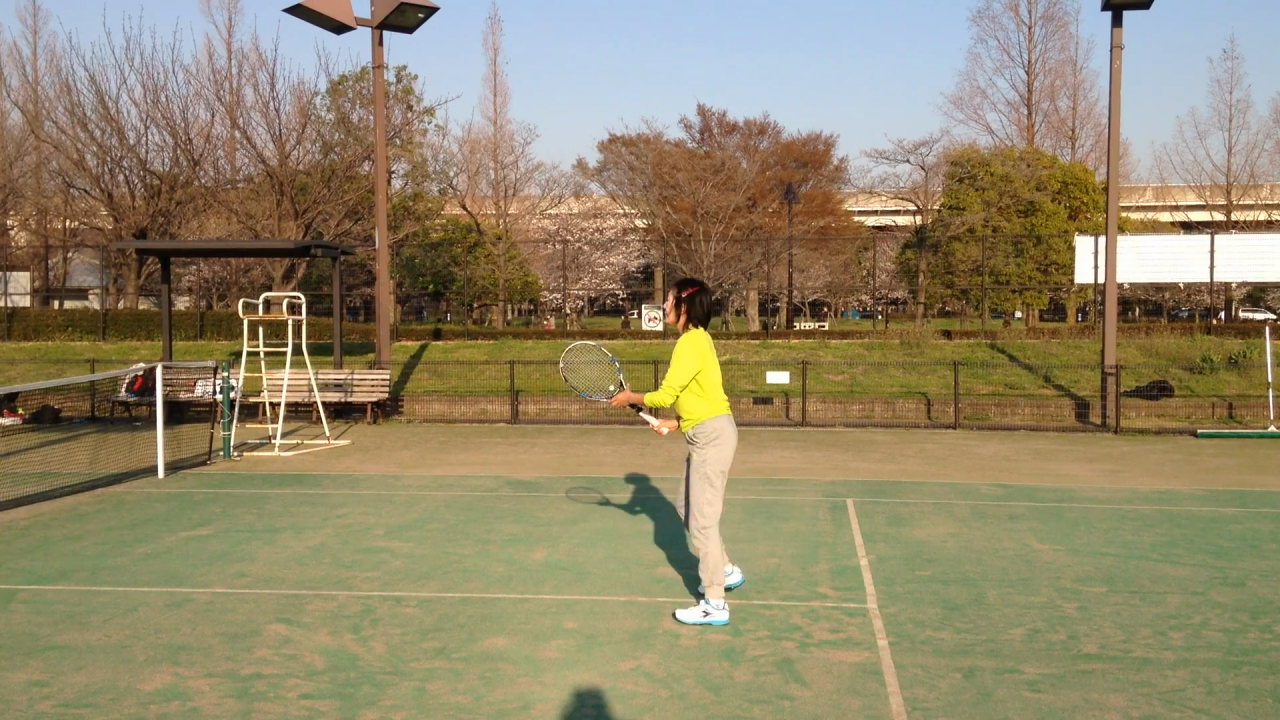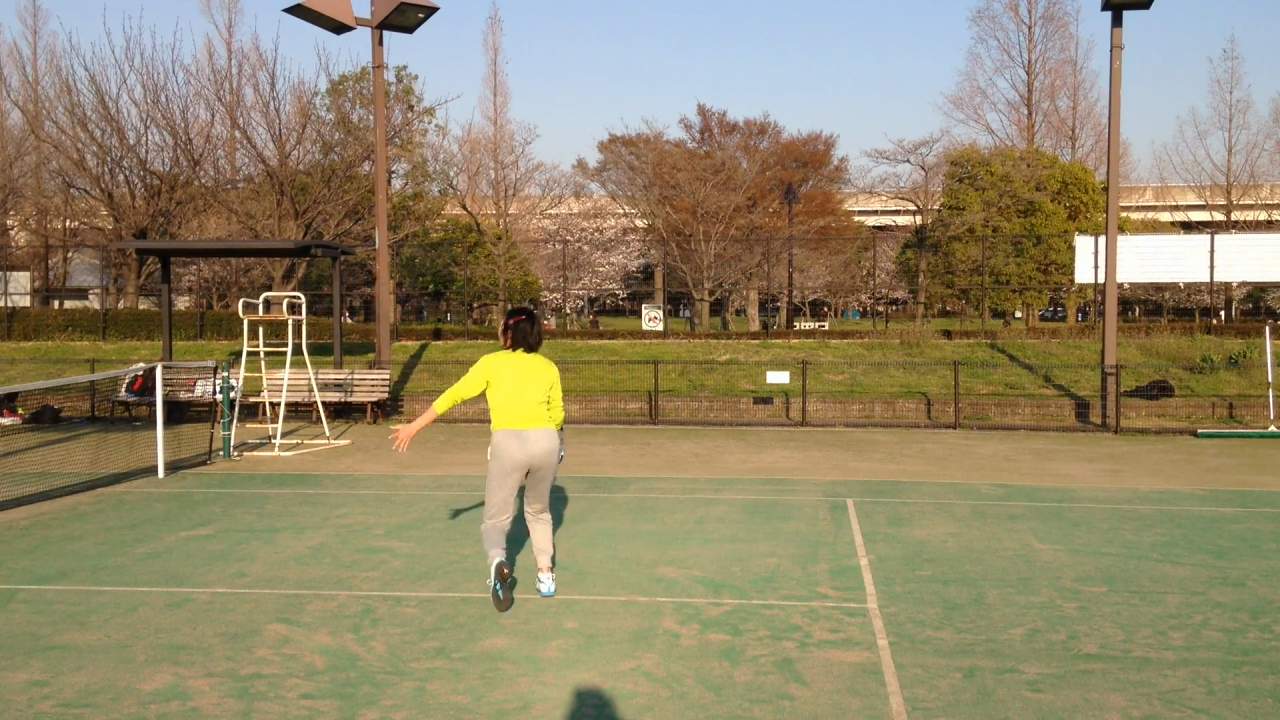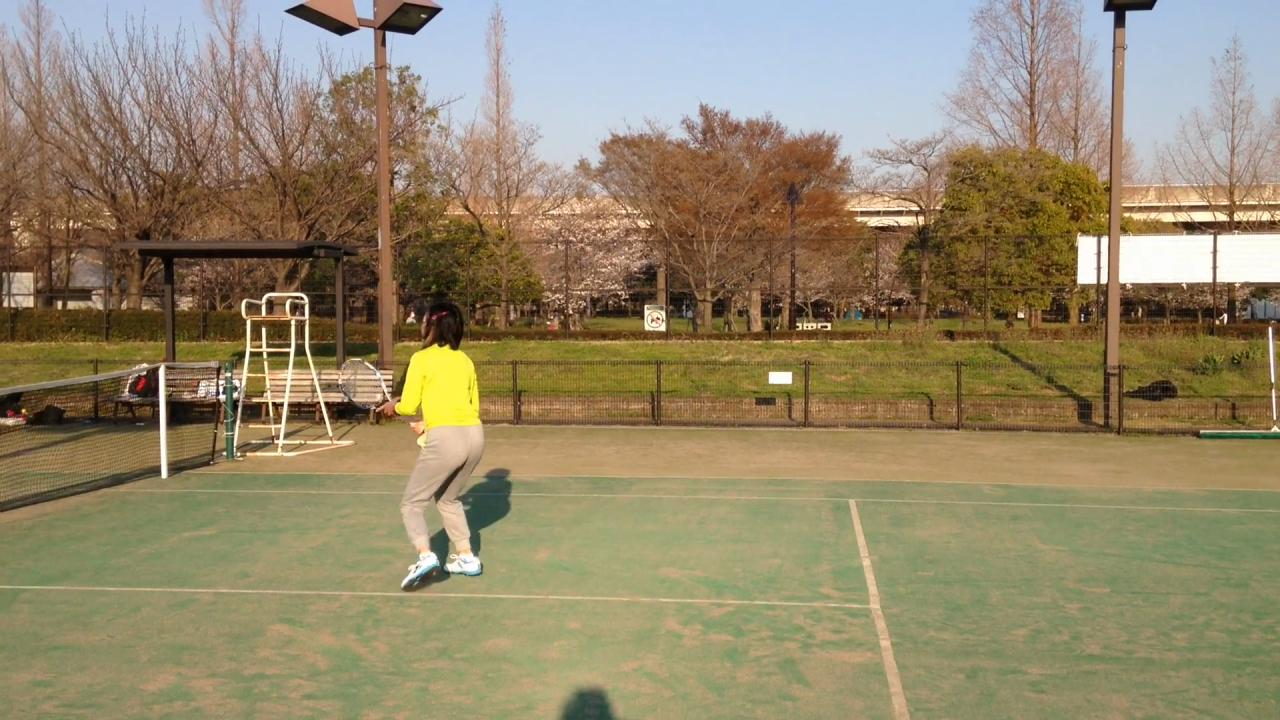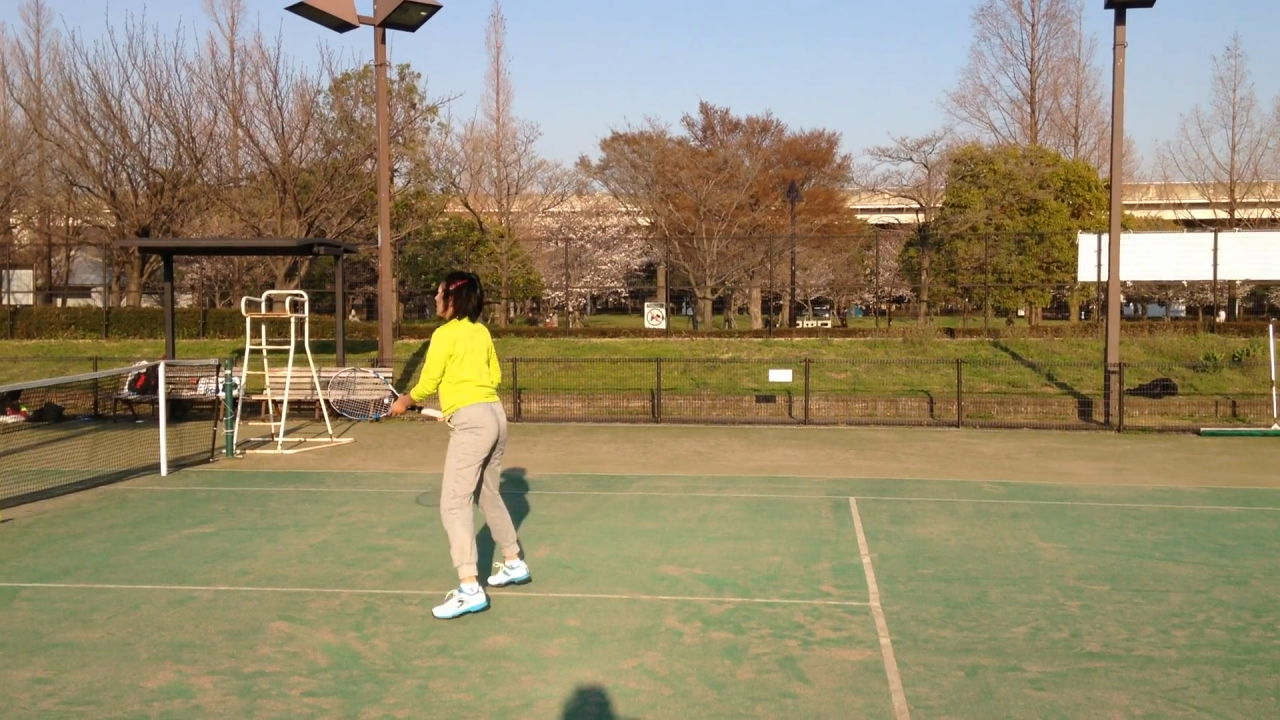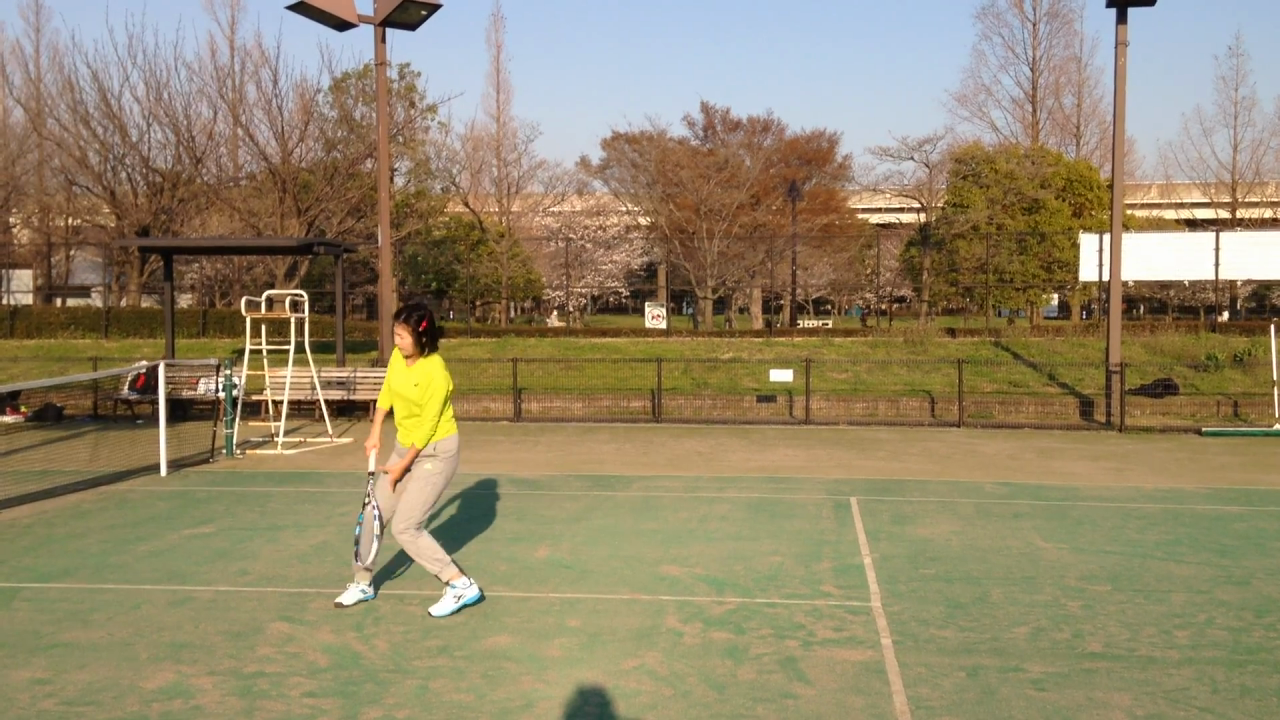
dt=1s
person 1, frame 1
left shoulder: (690, 343)
right shoulder: (697, 339)
left elbow: (665, 395)
left wrist: (629, 397)
right wrist: (675, 423)
left hip: (711, 438)
right hip: (707, 436)
left knee: (702, 523)
right knee: (687, 509)
left ankle: (716, 604)
right ankle: (725, 570)
person 1, frame 2
left shoulder: (493, 362)
right shoulder: (549, 367)
left elbow: (453, 395)
left wrist: (415, 426)
left hip: (509, 443)
right hip: (545, 441)
left knee: (495, 523)
right knee: (538, 511)
left ankle: (500, 564)
right ankle: (546, 575)
person 1, frame 3
left shoulder: (422, 359)
right shoulder: (465, 360)
left elbow: (409, 405)
left wrist: (391, 406)
left hip: (445, 440)
right hip: (474, 437)
left knee: (412, 502)
right knee: (449, 498)
left ankle: (424, 556)
right ankle: (466, 557)
person 1, frame 4
left shoulder: (444, 335)
right shoulder: (481, 332)
left elbow: (427, 386)
left wrist: (403, 402)
left hip: (471, 424)
right hip: (494, 416)
left knee: (454, 507)
right knee: (489, 495)
left ankle: (469, 589)
right ankle: (514, 563)
person 1, frame 5
left shoulder: (435, 372)
right shoulder: (400, 355)
left elbow: (427, 428)
right elbow: (387, 393)
left wrist: (401, 467)
right wrist: (375, 432)
left hip: (437, 452)
right hip: (407, 449)
left knee: (405, 527)
right knee: (375, 517)
left ankle: (461, 585)
right ankle: (363, 582)
